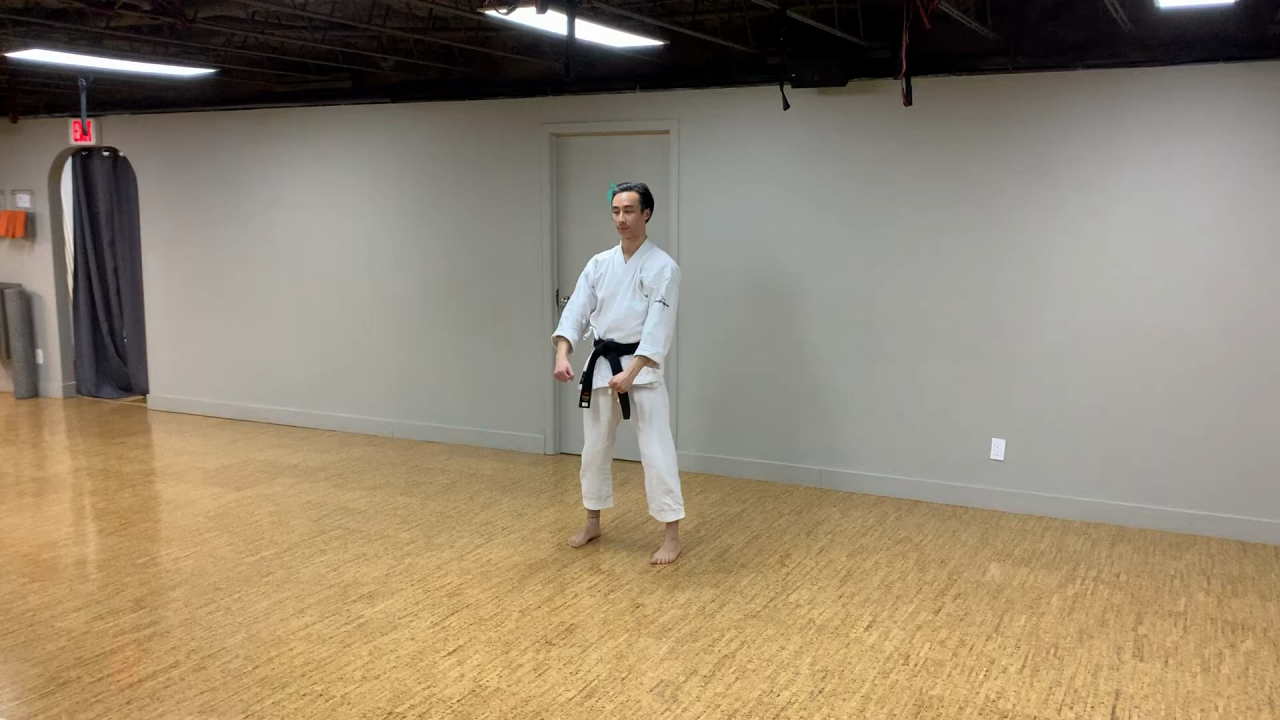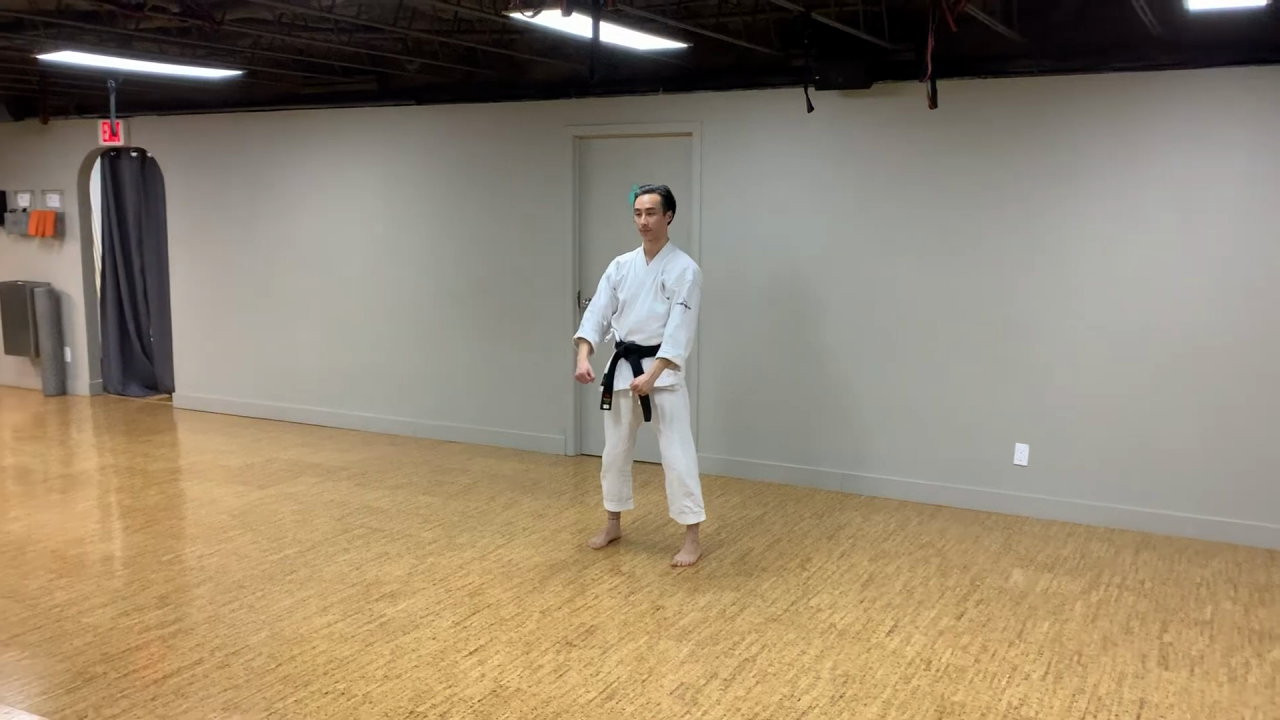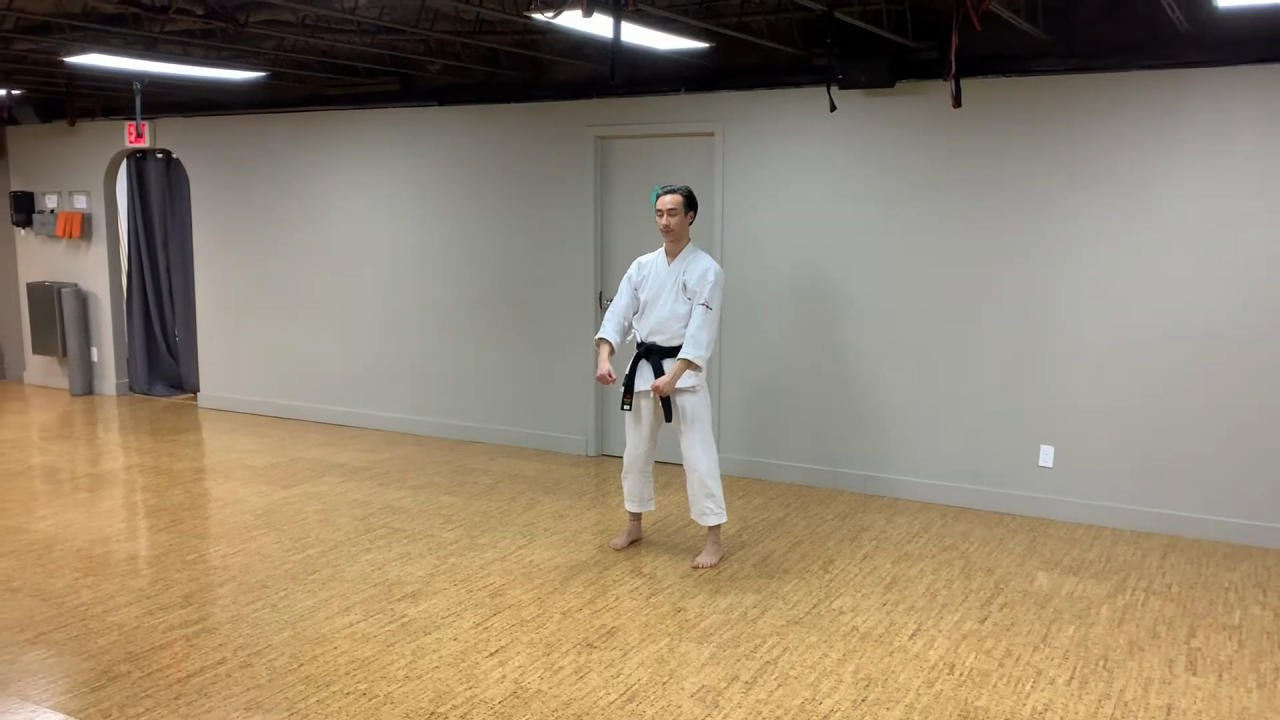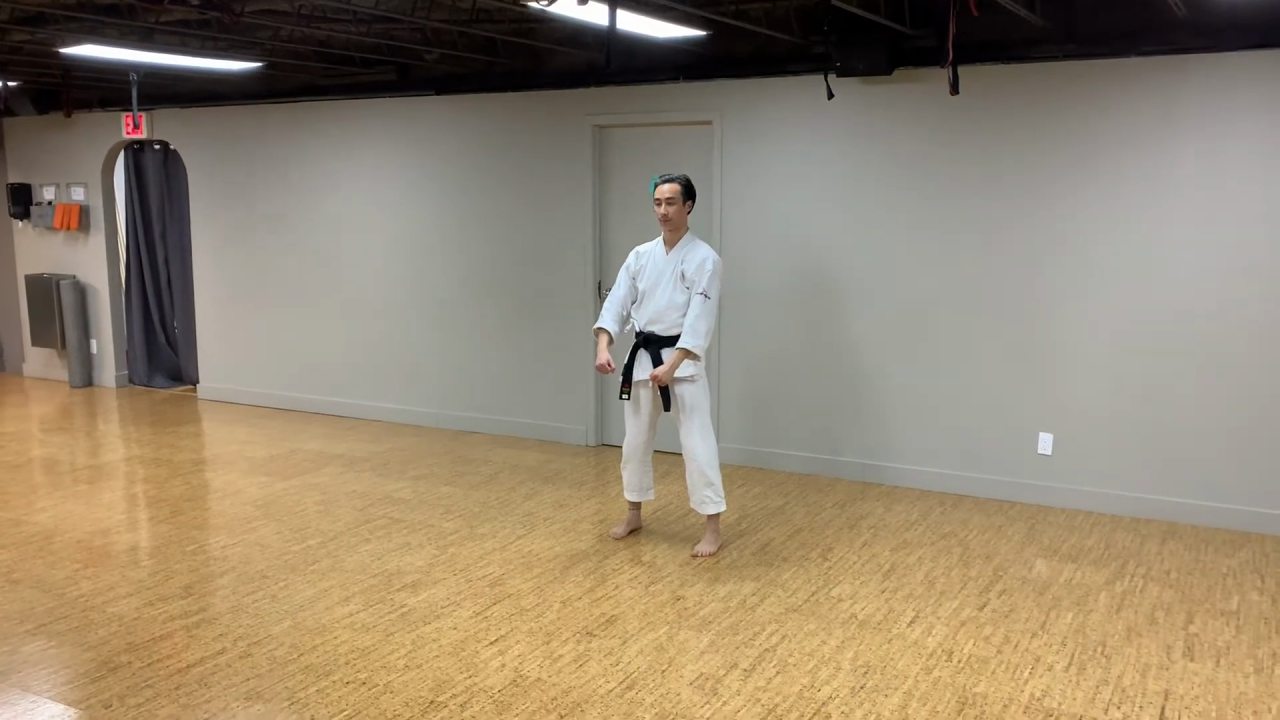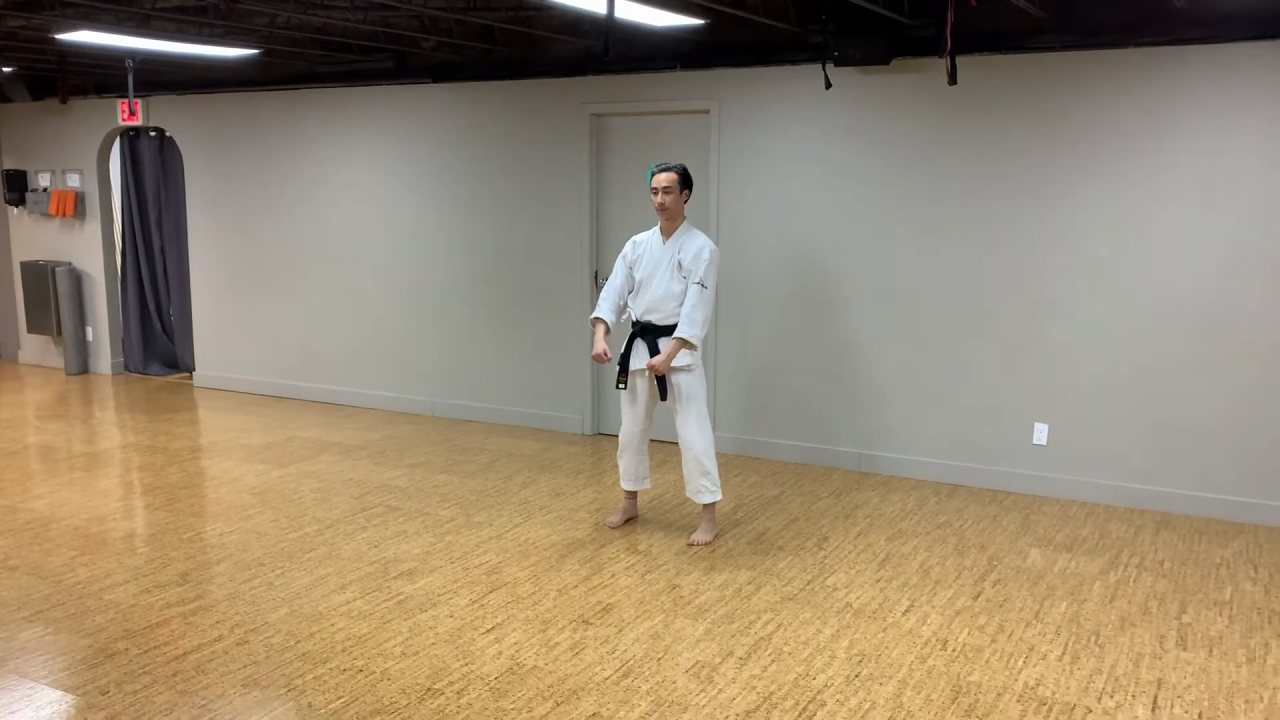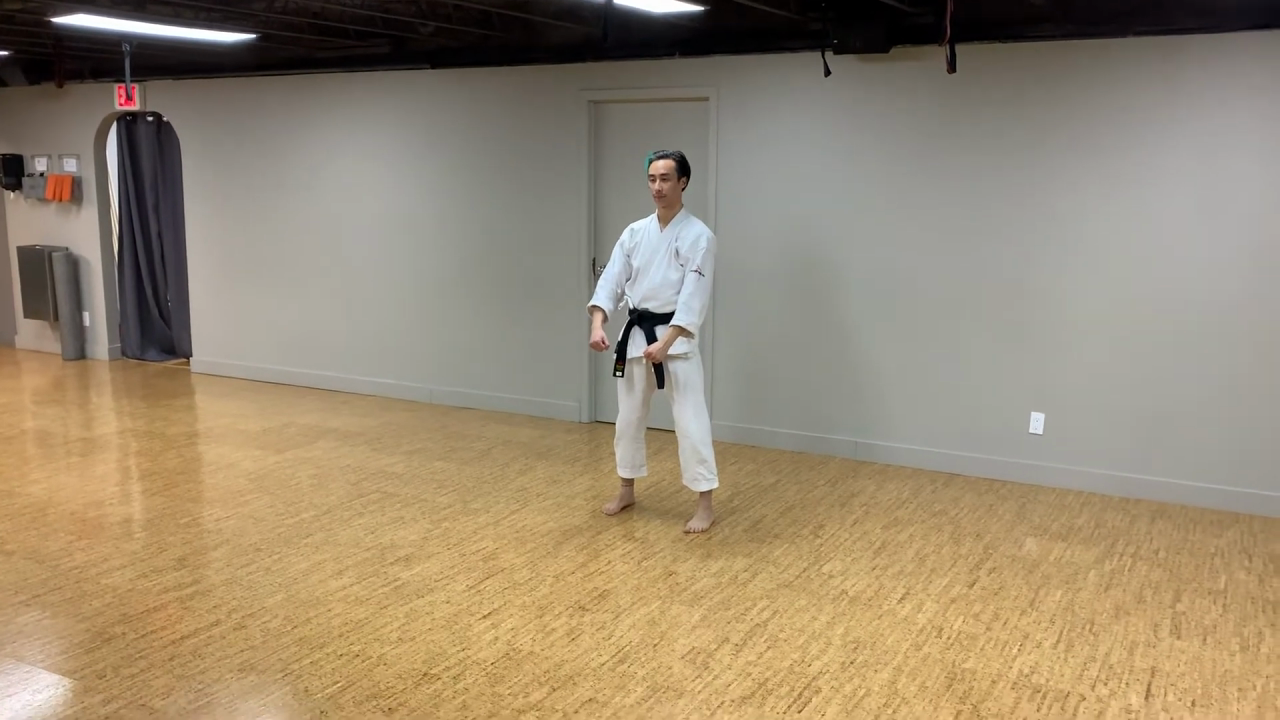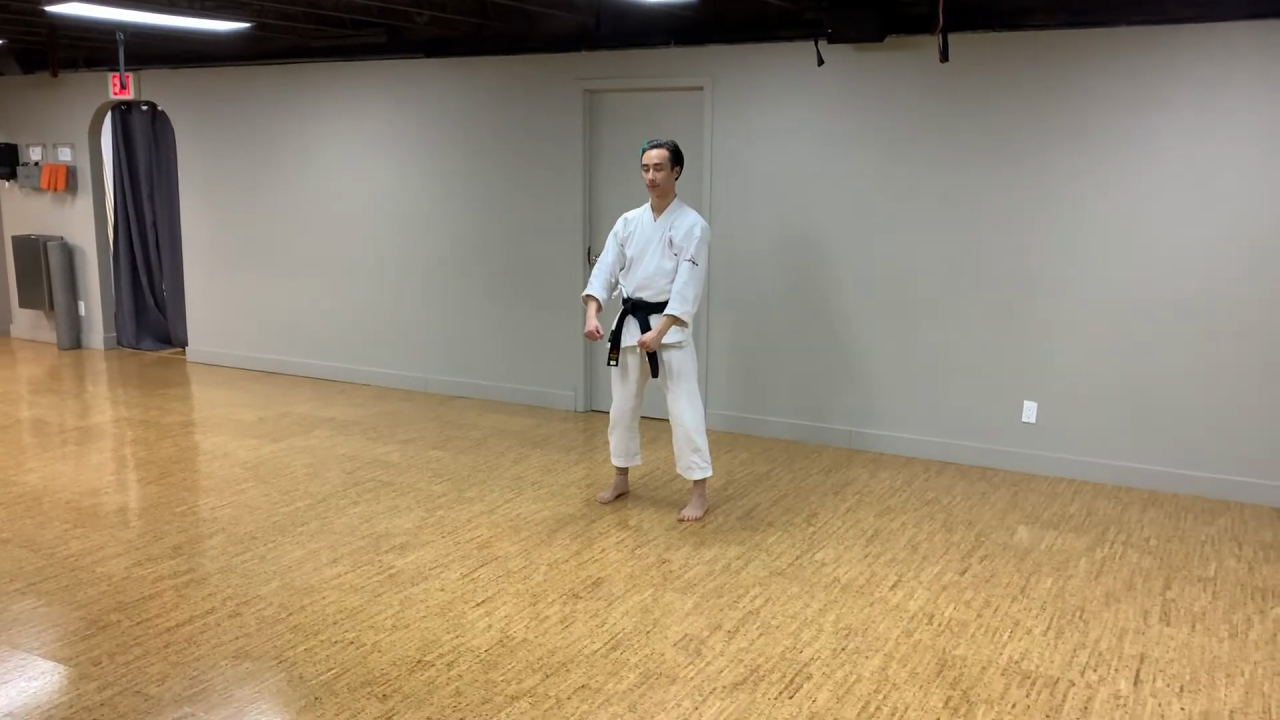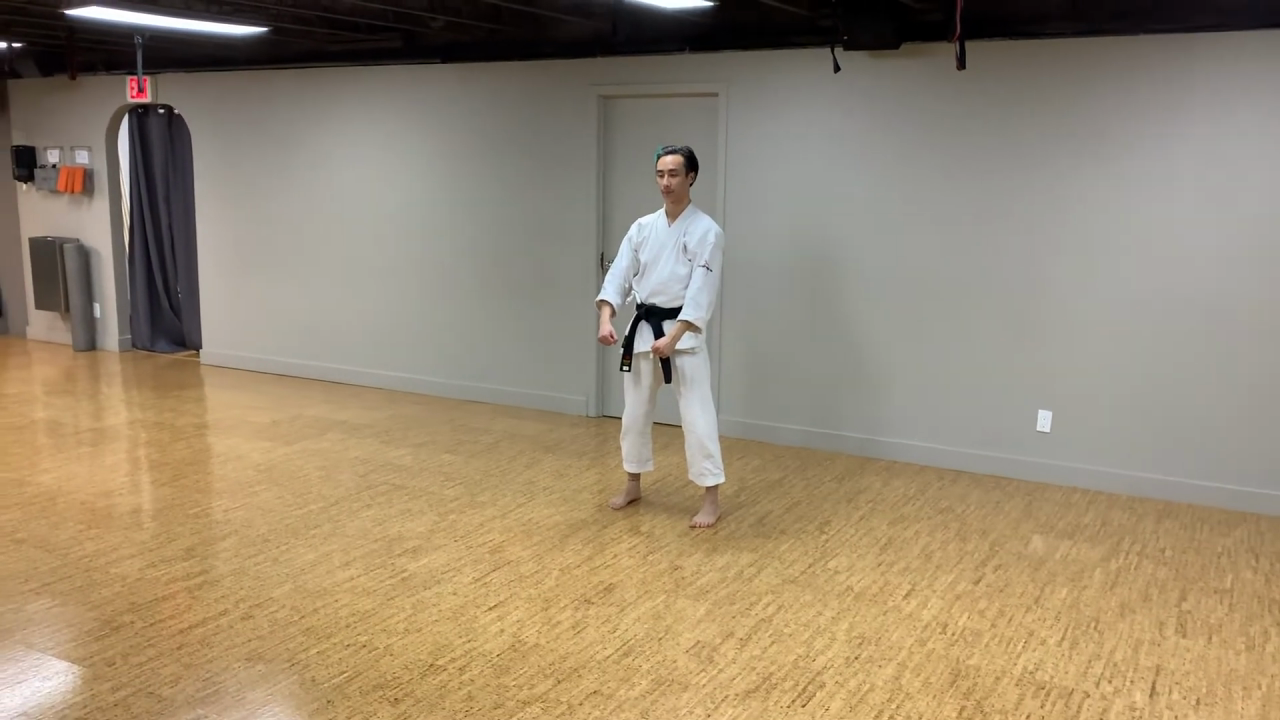
dt=0.5s
person 1, frame 1
left shoulder: (662, 267)
right shoulder: (599, 264)
left elbow: (658, 328)
right elbow: (576, 311)
left wrist: (630, 373)
right wrist: (562, 356)
left hip: (641, 368)
right hip: (600, 365)
left knee: (656, 451)
right knee: (595, 447)
left ankle: (671, 535)
right ankle: (592, 523)
person 1, frame 2
left shoulder: (684, 269)
right shoulder: (621, 265)
left elbow: (680, 330)
right elbow: (597, 313)
left wrist: (651, 375)
right wrist: (583, 357)
left hip: (662, 369)
right hip: (621, 367)
left knee: (677, 453)
right knee: (615, 449)
left ankle: (692, 537)
right ankle: (613, 524)
person 1, frame 3
left shoulder: (706, 269)
right shoulder: (642, 266)
left elbow: (702, 331)
right elbow: (619, 314)
left wrist: (673, 376)
right wrist: (604, 358)
left hip: (684, 370)
right hip: (642, 367)
left knee: (698, 454)
right knee: (637, 450)
left ankle: (713, 539)
right ankle: (634, 525)
person 1, frame 4
left shoulder: (704, 259)
right shoulder: (640, 255)
left elbow: (700, 320)
right elbow: (617, 303)
left wrist: (672, 366)
right wrist: (603, 347)
left hip: (683, 360)
right hip: (641, 357)
left knee: (697, 443)
right knee: (636, 439)
left ankle: (713, 527)
right ankle: (634, 513)
person 1, frame 5
left shoulder: (701, 248)
right shoulder: (637, 245)
left elbow: (697, 310)
right elbow: (614, 293)
left wrist: (668, 355)
right wrist: (600, 337)
left hip: (680, 349)
right hip: (638, 346)
left knee: (693, 432)
right knee: (632, 428)
left ankle: (709, 516)
right ankle: (630, 503)
person 1, frame 6
left shoulder: (698, 236)
right shoulder: (634, 232)
left elbow: (694, 297)
right elbow: (611, 281)
left wrist: (665, 343)
right wrist: (597, 325)
left hip: (676, 336)
right hip: (635, 334)
left knee: (690, 420)
right knee: (629, 416)
left ankle: (705, 503)
right ankle: (626, 490)
person 1, frame 7
left shoulder: (692, 225)
right shoulder: (628, 222)
left elbow: (688, 286)
right elbow: (605, 270)
left wrist: (659, 332)
right wrist: (592, 315)
left hip: (670, 326)
right hip: (628, 323)
left knee: (684, 408)
right knee: (622, 405)
left ankle: (699, 491)
right ankle: (621, 479)
person 1, frame 8
left shoulder: (706, 231)
right shoulder: (642, 227)
left elbow: (702, 292)
right elbow: (619, 275)
left wrist: (673, 337)
right wrist: (606, 319)
left hip: (683, 331)
right hip: (641, 328)
left knee: (697, 415)
right knee: (635, 410)
left ankle: (711, 498)
right ankle: (633, 485)
